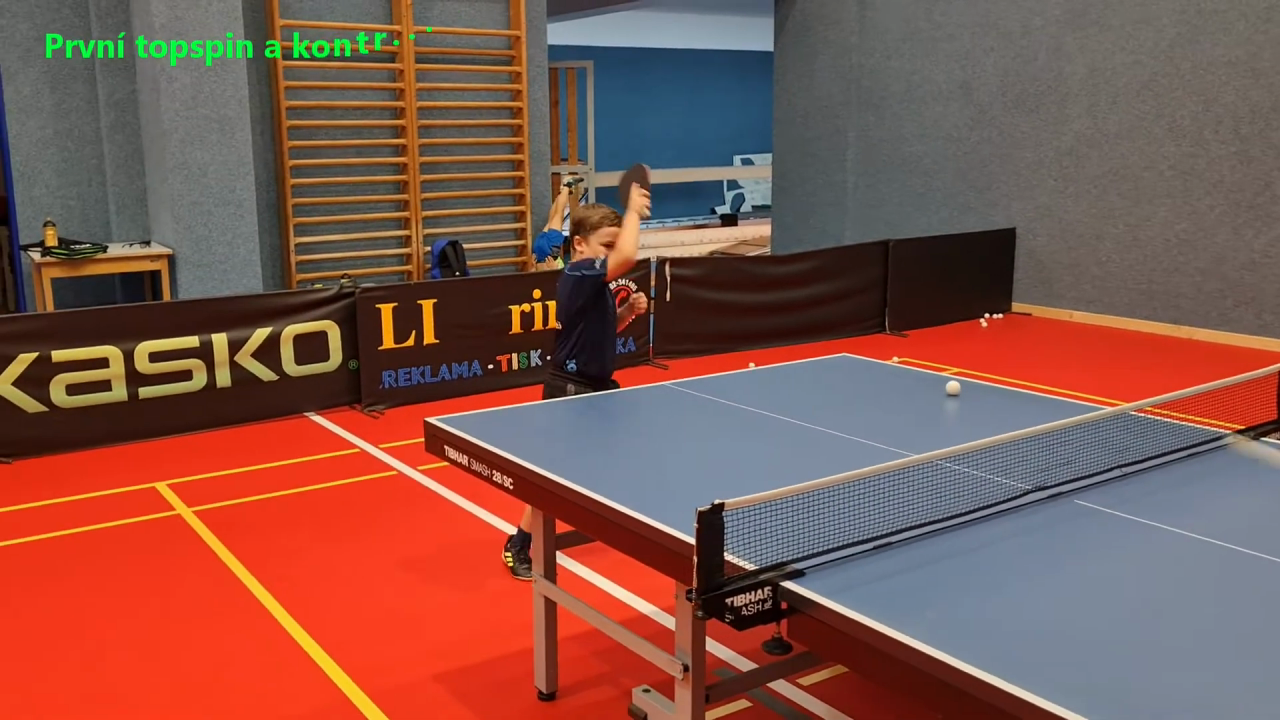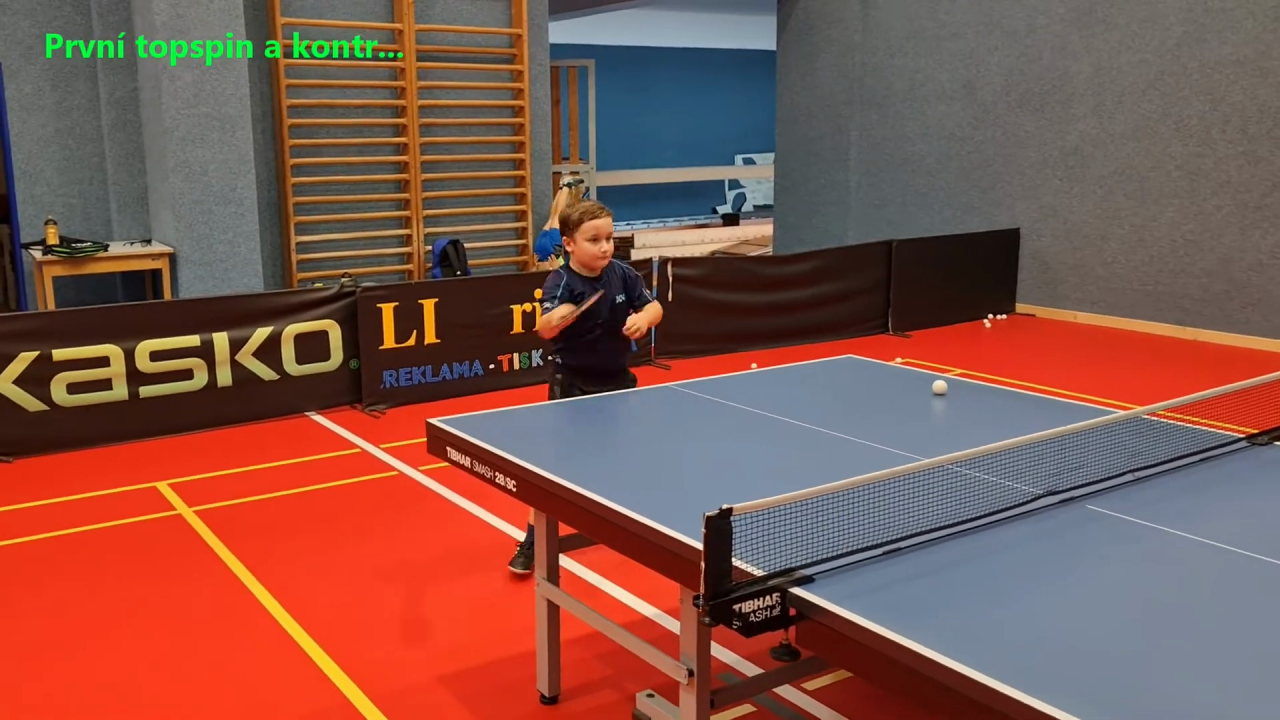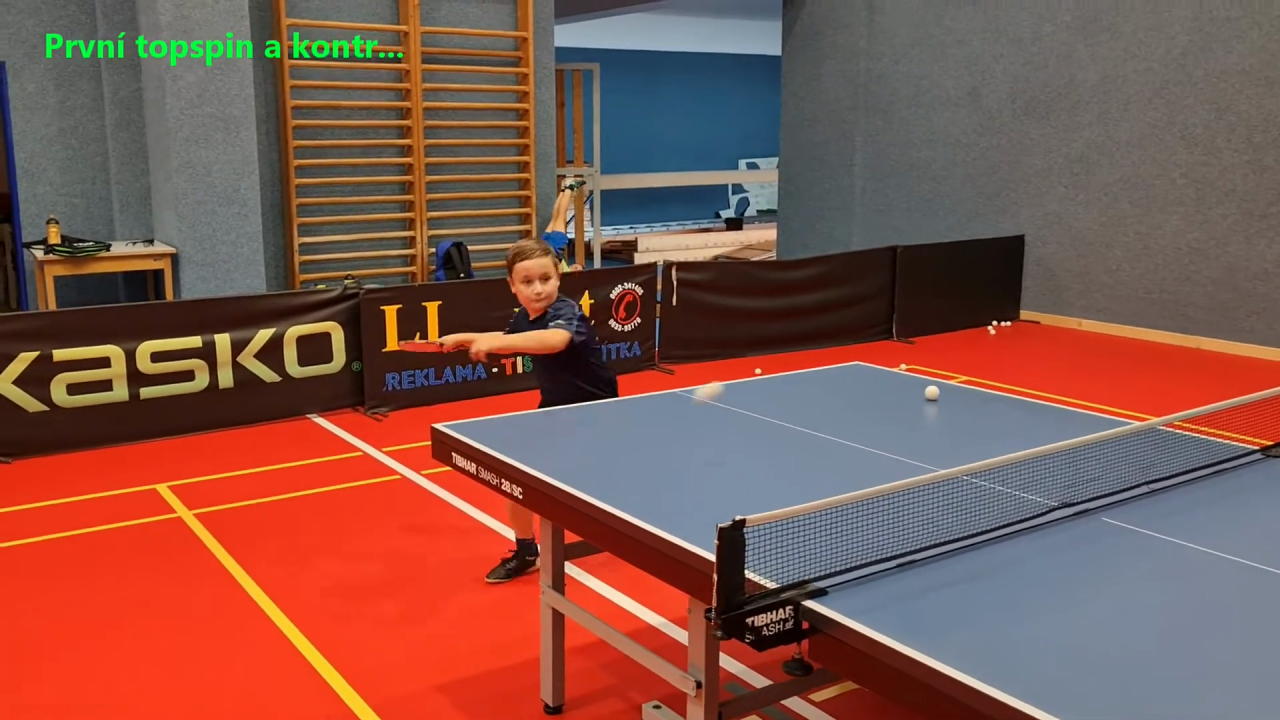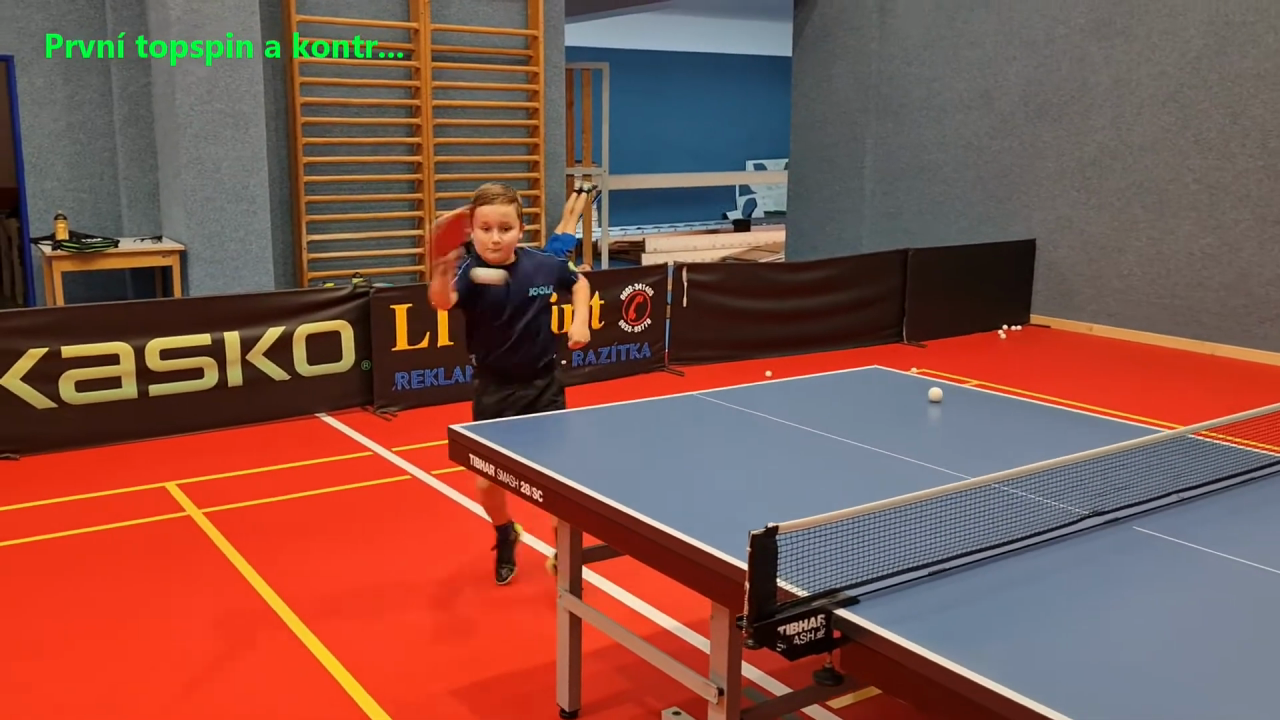
dt=0.3s
person 1, frame 1
left shoulder: (598, 282)
right shoulder: (578, 273)
right elbow: (627, 258)
left wrist: (631, 310)
right wrist: (634, 209)
left hip: (600, 384)
right hip: (569, 386)
right ankle: (520, 544)
person 1, frame 2
left shoulder: (621, 273)
right shoulder: (559, 282)
left elbow: (653, 306)
right elbow: (545, 330)
left wrist: (644, 318)
right wrist: (557, 318)
left hip: (615, 380)
right hip: (573, 383)
right ankle: (531, 542)
person 1, frame 3
left shoulder: (565, 312)
right shoulder: (523, 319)
left elbow: (556, 340)
left wrist: (495, 338)
right wrist: (467, 338)
right hip: (557, 410)
right ankle: (526, 553)
person 1, frame 4
left shoulder: (544, 264)
right shoulder: (466, 270)
left elbow: (578, 281)
right elbow: (444, 301)
left wrist: (580, 318)
right wrist: (442, 270)
left hip: (542, 385)
right hip: (493, 390)
right knee: (487, 482)
right ankle: (505, 537)
